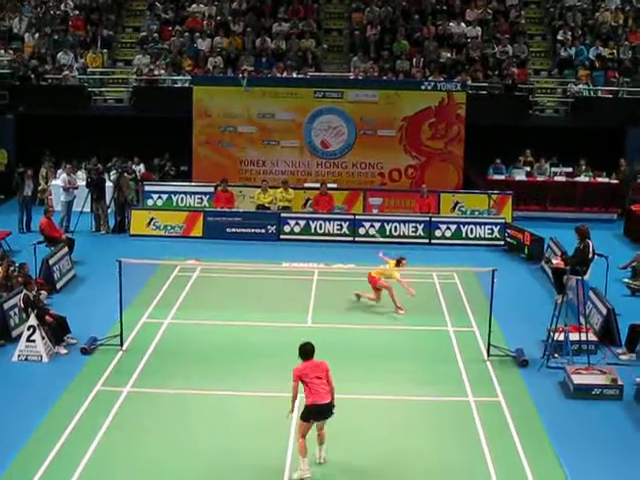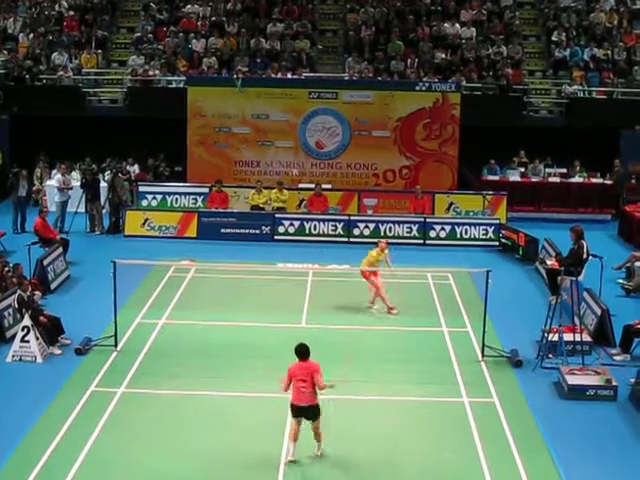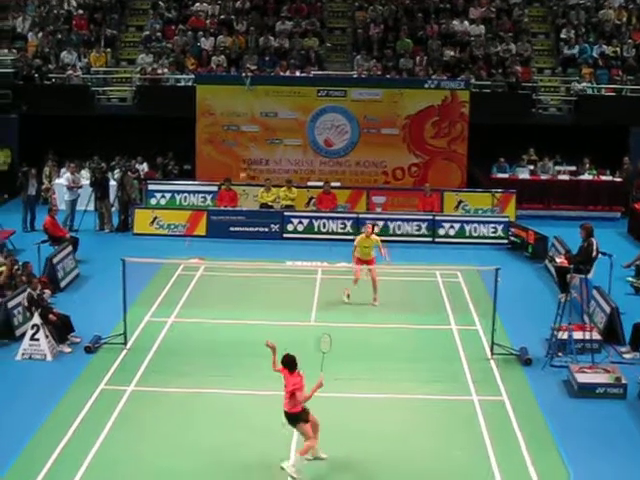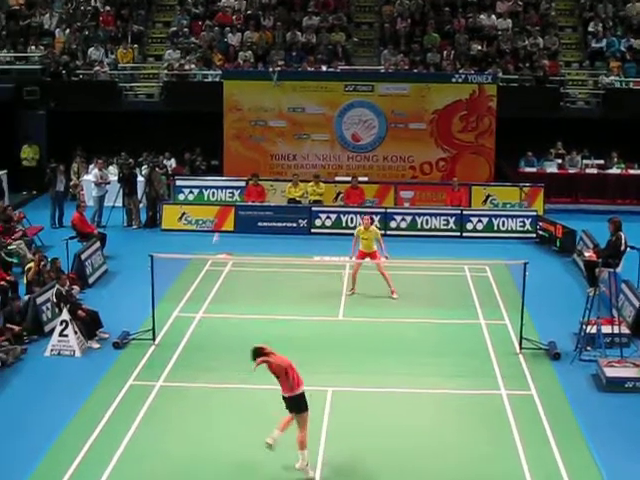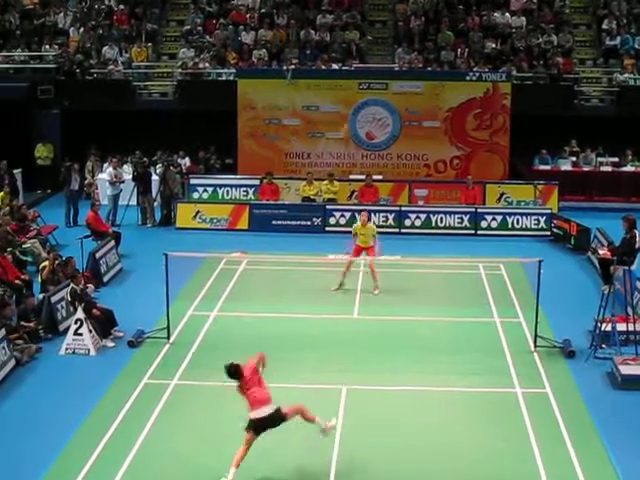
dt=0.3s
person 1, frame 1
left shoulder: (298, 370)
right shoulder: (323, 364)
left elbow: (295, 391)
right elbow: (331, 386)
left wrist: (292, 407)
right wrist: (333, 400)
left hip: (312, 406)
right hip: (326, 404)
left knee: (301, 436)
right knee: (320, 429)
right ankle: (321, 456)
person 1, frame 2
left shoulder: (292, 368)
right shoulder: (315, 366)
left elbow: (286, 389)
right elbow: (320, 386)
left wrist: (284, 383)
right wrist: (330, 385)
left hip: (296, 404)
right hip: (311, 405)
left knee: (296, 424)
right knee: (316, 428)
left ankle: (291, 454)
right ankle: (319, 450)
person 1, frame 3
left shoulder: (287, 370)
right shoulder: (296, 381)
left elbow: (275, 367)
right elbow: (302, 401)
left wrist: (274, 351)
right wrist: (316, 388)
left hip: (297, 410)
right hip: (294, 413)
left knee: (315, 424)
right knee: (311, 440)
left ankle: (314, 453)
right ankle: (289, 465)
person 1, frame 4
left shoulder: (271, 364)
right shoulder: (278, 363)
right elbow: (283, 363)
left hip: (288, 395)
right hip: (295, 396)
left knee: (293, 415)
right knee: (303, 429)
left ankle: (273, 438)
right ankle: (303, 464)
person 1, frame 5
left shoulder: (239, 387)
right shoulder: (250, 373)
right elbow: (260, 356)
right wrist: (263, 364)
left hip: (255, 419)
right hip: (271, 413)
left knee: (245, 446)
right knee: (300, 408)
right ankle: (324, 426)
